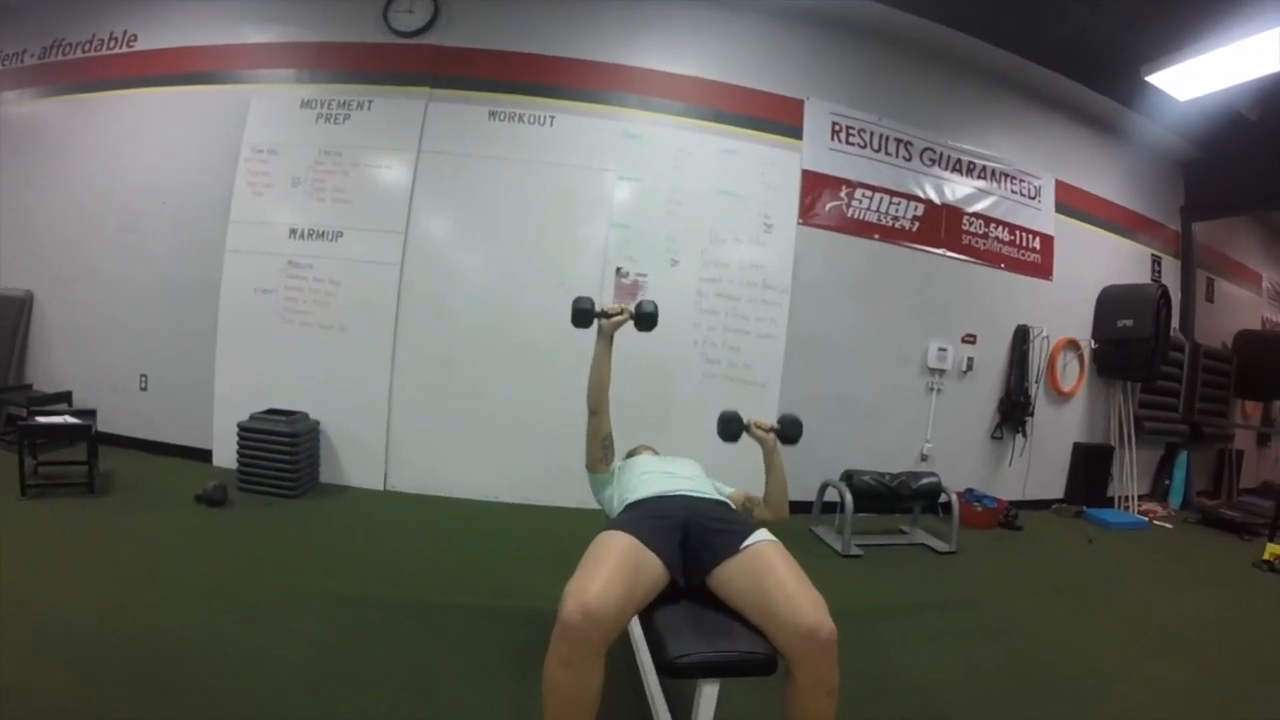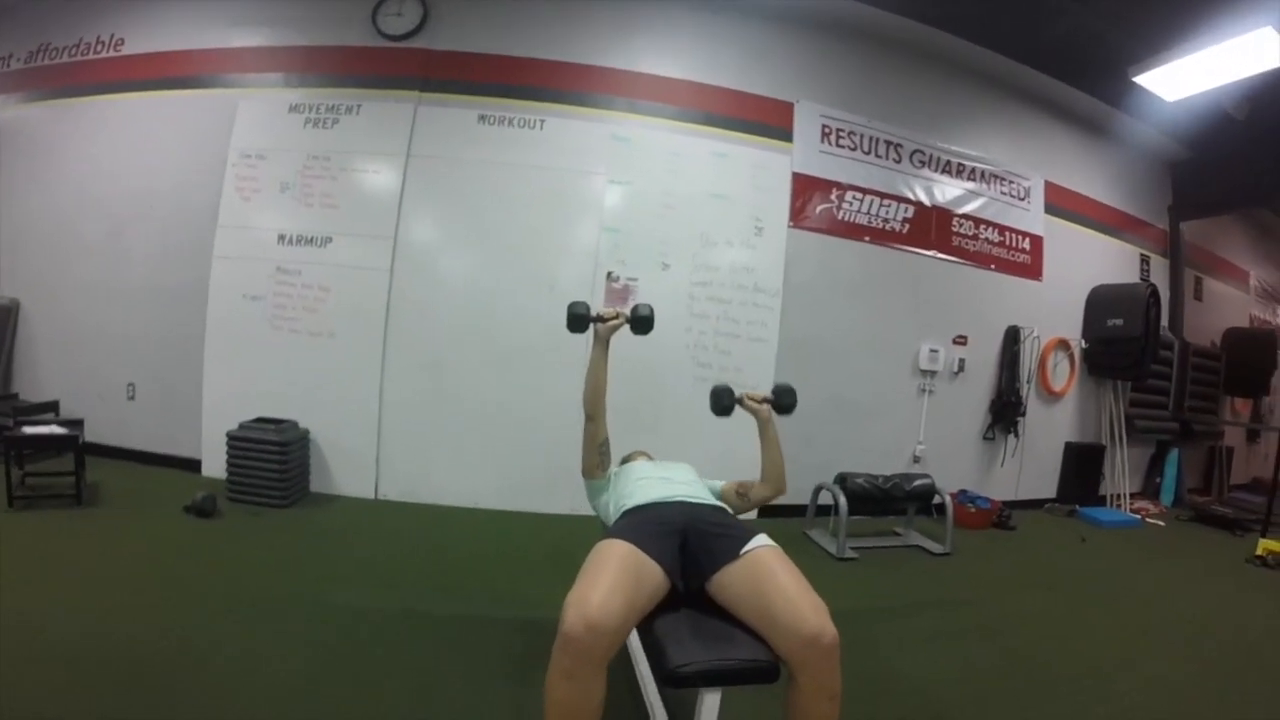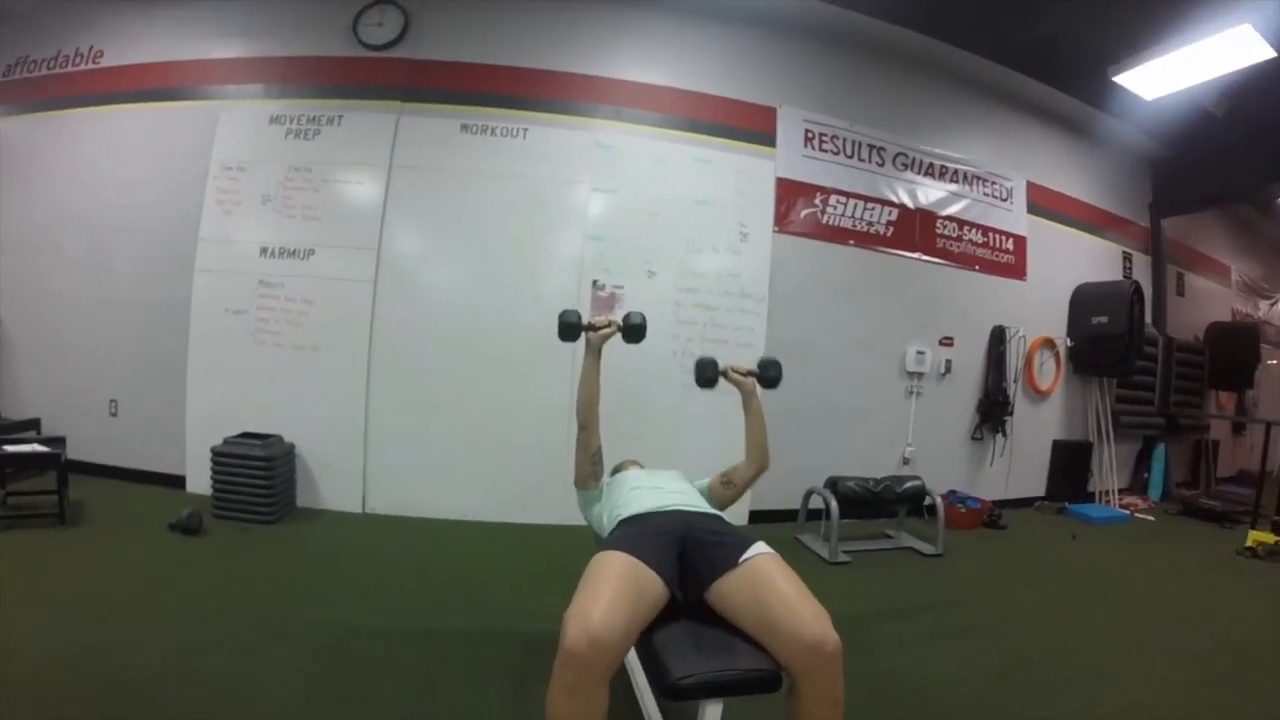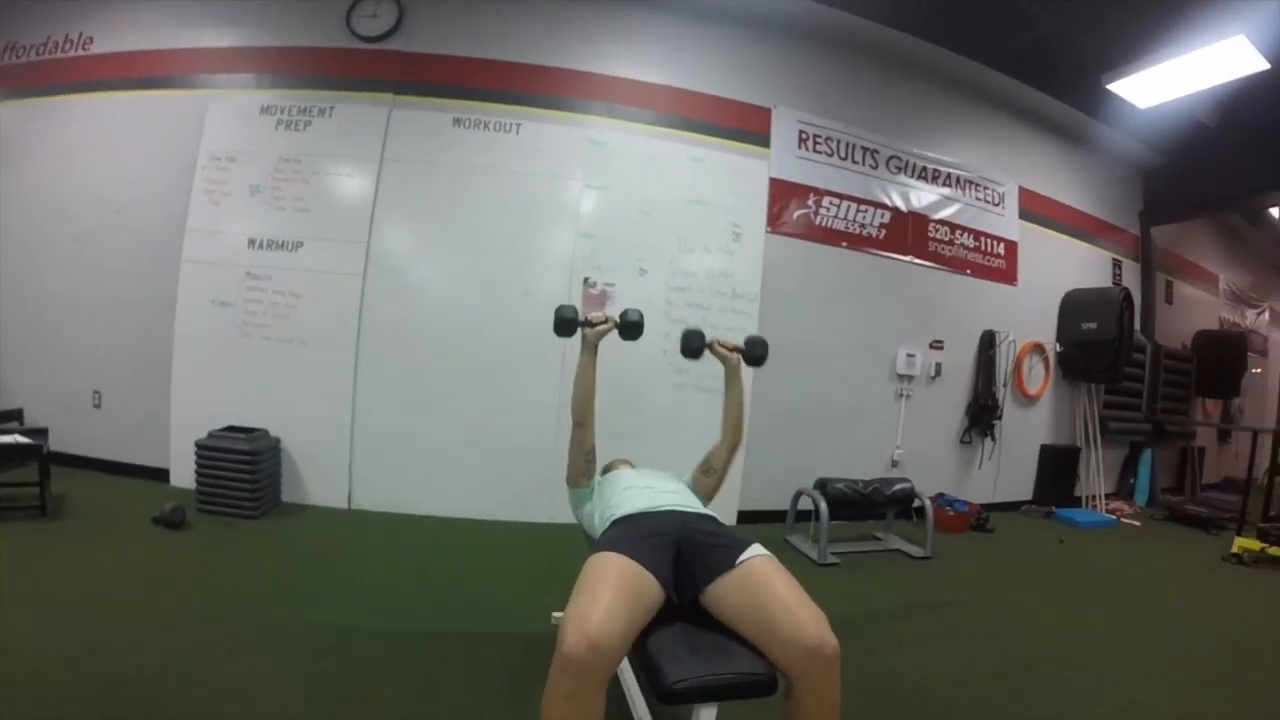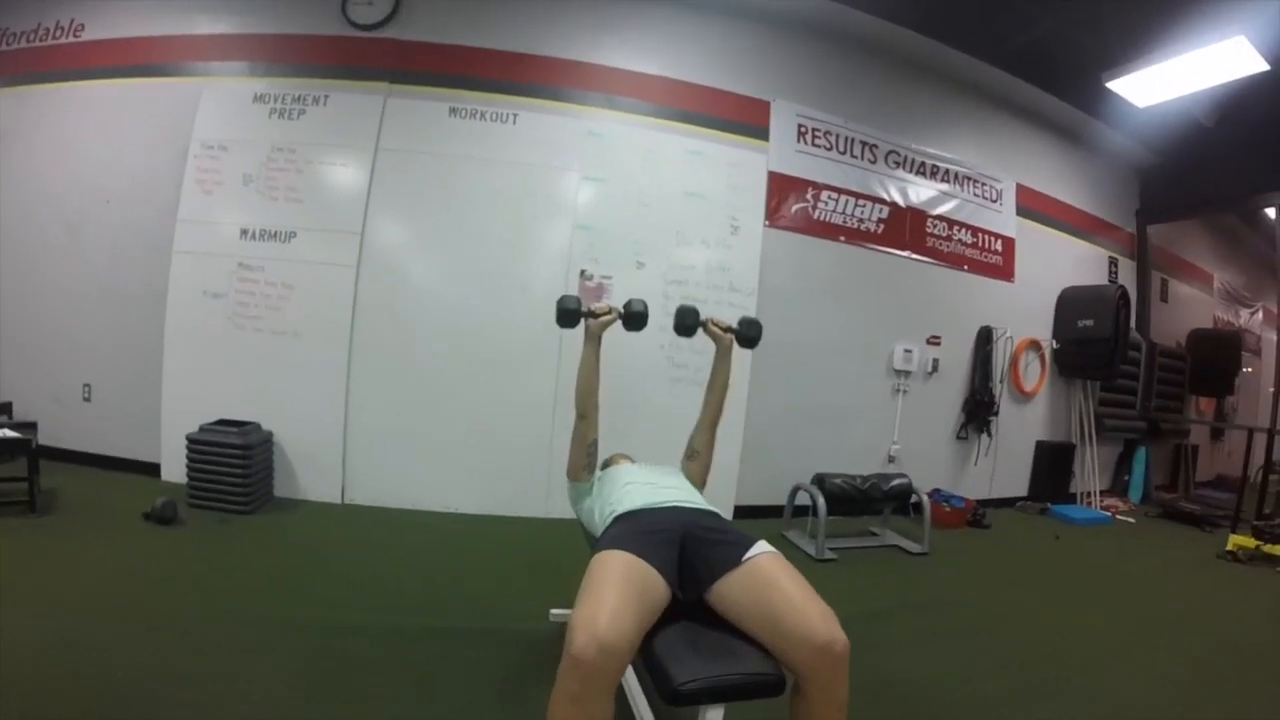
dt=0.1s
person 1, frame 1
left shoulder: (698, 473)
right shoulder: (615, 478)
left elbow: (775, 509)
right elbow: (598, 413)
left wrist: (769, 448)
right wrist: (605, 338)
left hip: (716, 516)
right hip: (646, 514)
left knee: (816, 636)
right knee: (581, 619)
person 1, frame 2
left shoulder: (695, 479)
right shoulder: (610, 485)
left elbow: (772, 487)
right elbow: (594, 417)
left wrist: (765, 421)
right wrist: (601, 343)
left hip: (715, 522)
right hip: (643, 519)
left knee: (819, 642)
right knee: (582, 632)
person 1, frame 3
left shoulder: (693, 490)
right shoulder: (601, 495)
left elbow: (755, 464)
right elbow: (587, 426)
left wrist: (749, 395)
right wrist: (593, 351)
left hip: (711, 530)
left knee: (821, 648)
right knee: (584, 646)
person 1, frame 4
left shoulder: (681, 489)
right shoulder: (593, 495)
left elbow: (729, 442)
right elbow: (582, 423)
left wrist: (732, 369)
right wrist: (589, 347)
left hip: (706, 530)
left knee: (819, 652)
right knee: (582, 650)
person 1, frame 5
left shoulder: (681, 480)
right shoulder: (592, 491)
left elbow: (708, 421)
right elbow: (586, 416)
left wrist: (723, 351)
right wrist: (593, 339)
left hip: (708, 526)
left knee: (828, 649)
right knee: (591, 652)
